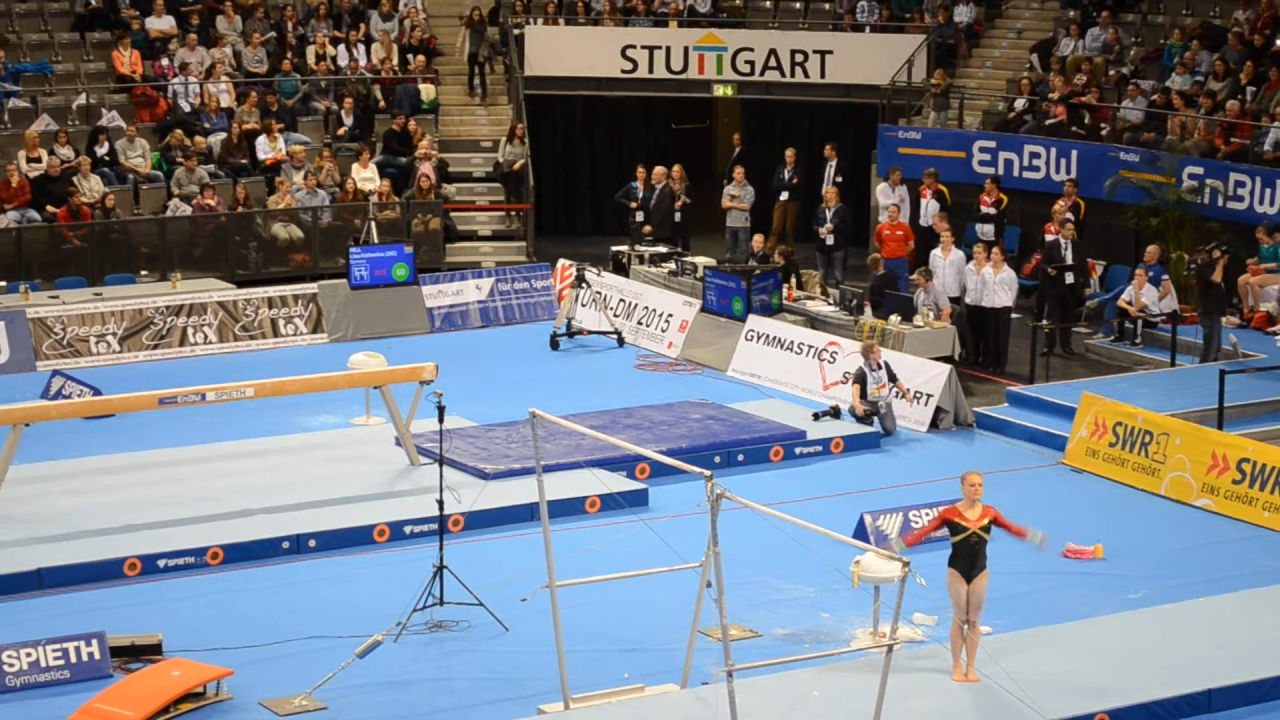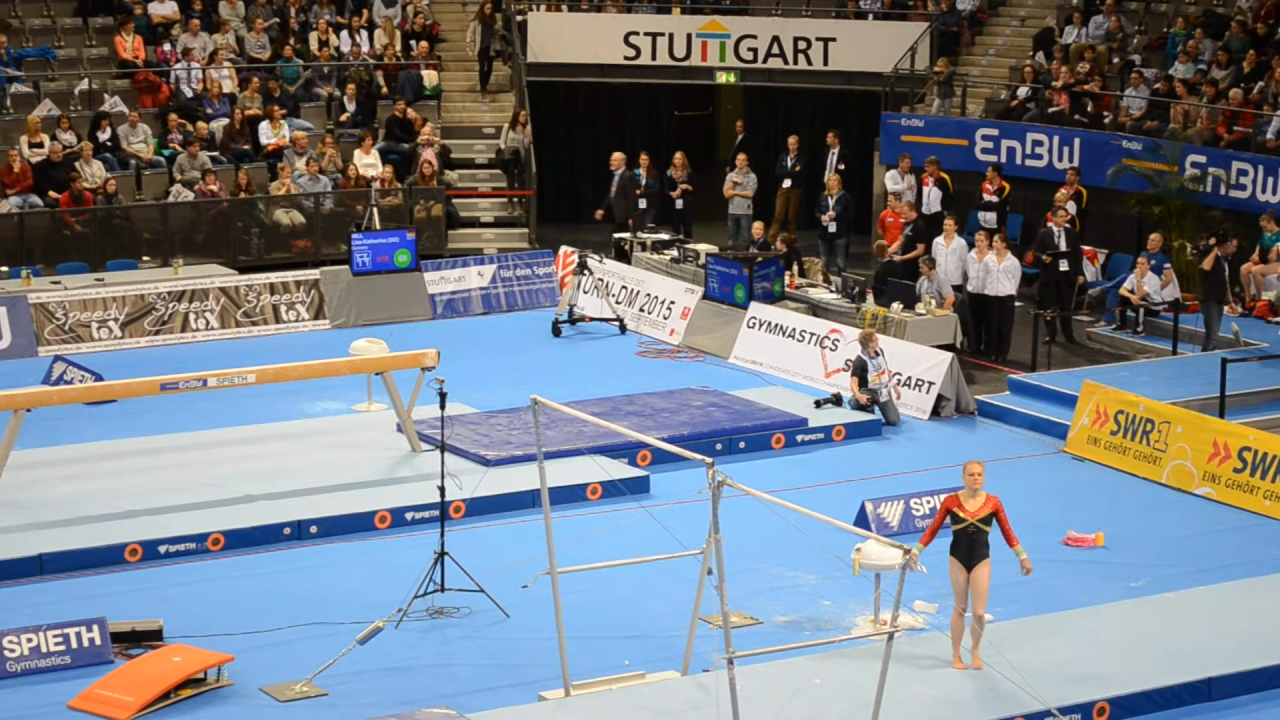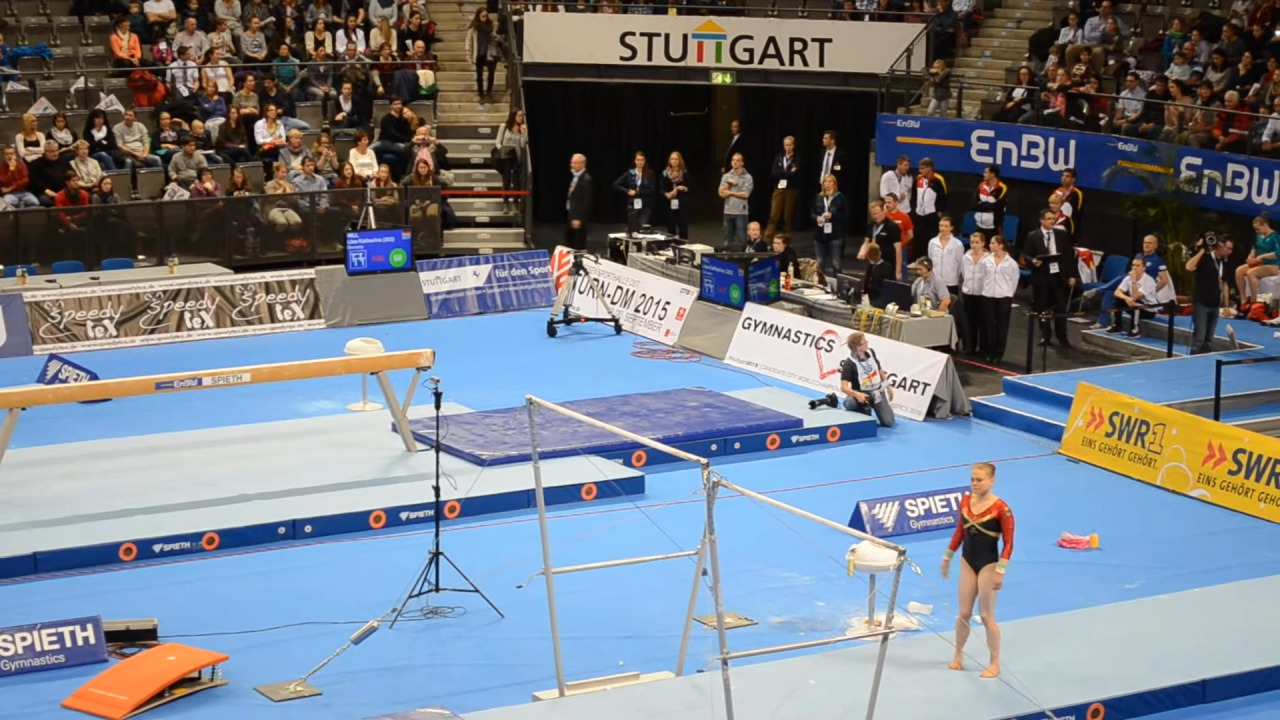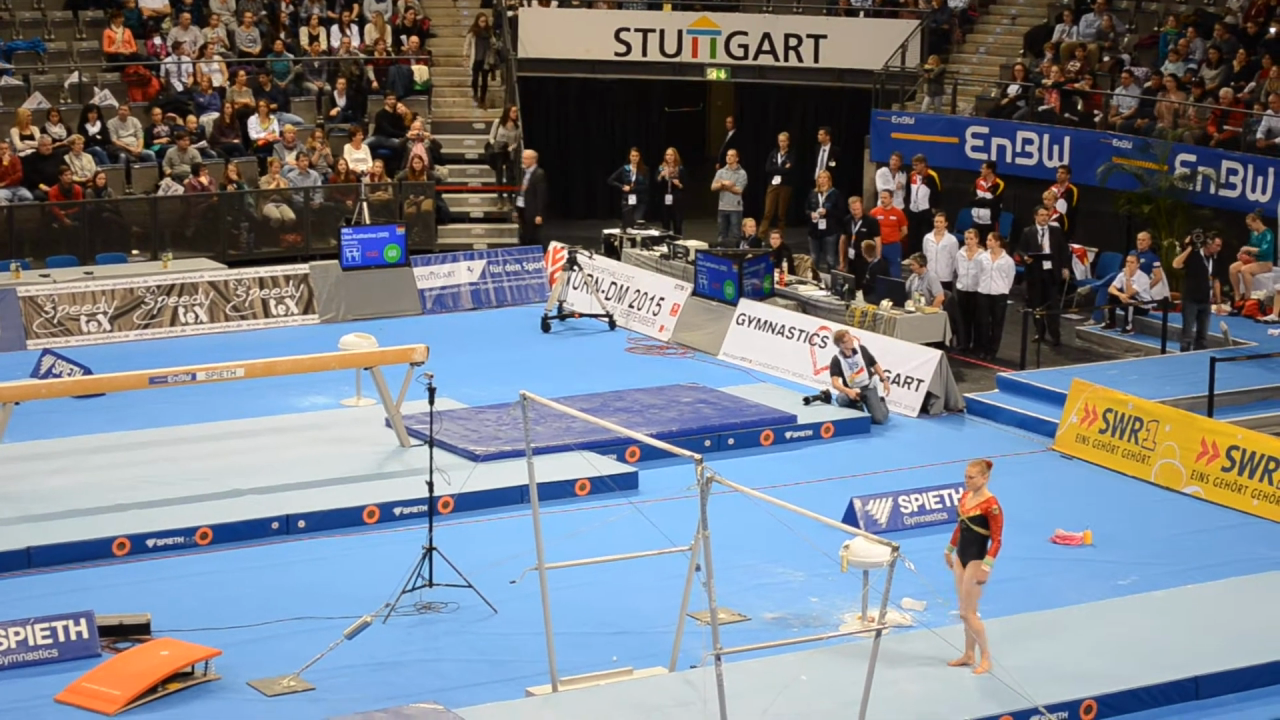
dt=0.5s
person 1, frame 1
left shoulder: (990, 512)
right shoulder: (950, 513)
left elbow: (1010, 527)
right elbow: (925, 531)
left wrist: (1033, 536)
right wrist: (901, 544)
left hip: (980, 572)
right hip: (957, 571)
left knee: (974, 621)
right knee: (960, 619)
left ankle: (970, 667)
right ankle: (957, 667)
person 1, frame 2
left shoulder: (993, 502)
right shoulder: (951, 501)
left elbow: (1007, 531)
right elbow: (934, 527)
left wrist: (1022, 556)
right wrist: (916, 551)
left hip: (981, 560)
right hip: (958, 559)
left knee: (979, 611)
right knee: (960, 608)
left ankle: (975, 651)
right ankle: (956, 655)
person 1, frame 3
left shoulder: (1001, 508)
right shoulder: (965, 501)
left elbow: (1008, 543)
right elbow: (959, 532)
left wrist: (1001, 570)
right wrist: (947, 557)
left hip: (988, 565)
right hip: (967, 562)
left knee: (987, 616)
right knee: (964, 613)
left ankle: (994, 663)
right ankle: (958, 654)
person 1, frame 4
left shoulder: (991, 505)
right shoulder: (965, 496)
left elbow: (996, 541)
left wrist: (985, 567)
right wrist: (949, 550)
left hip: (976, 561)
right hip: (961, 557)
left knee: (968, 612)
right knee: (965, 611)
left ankle: (985, 658)
right ankle: (969, 654)
